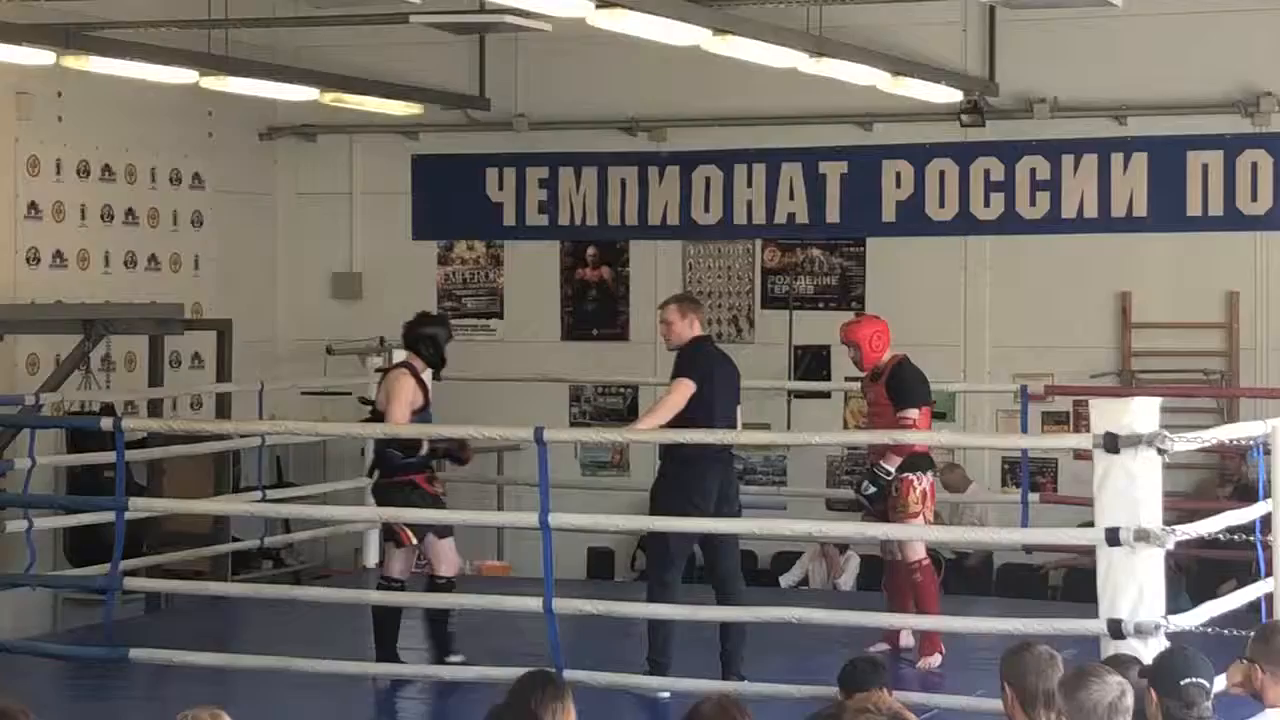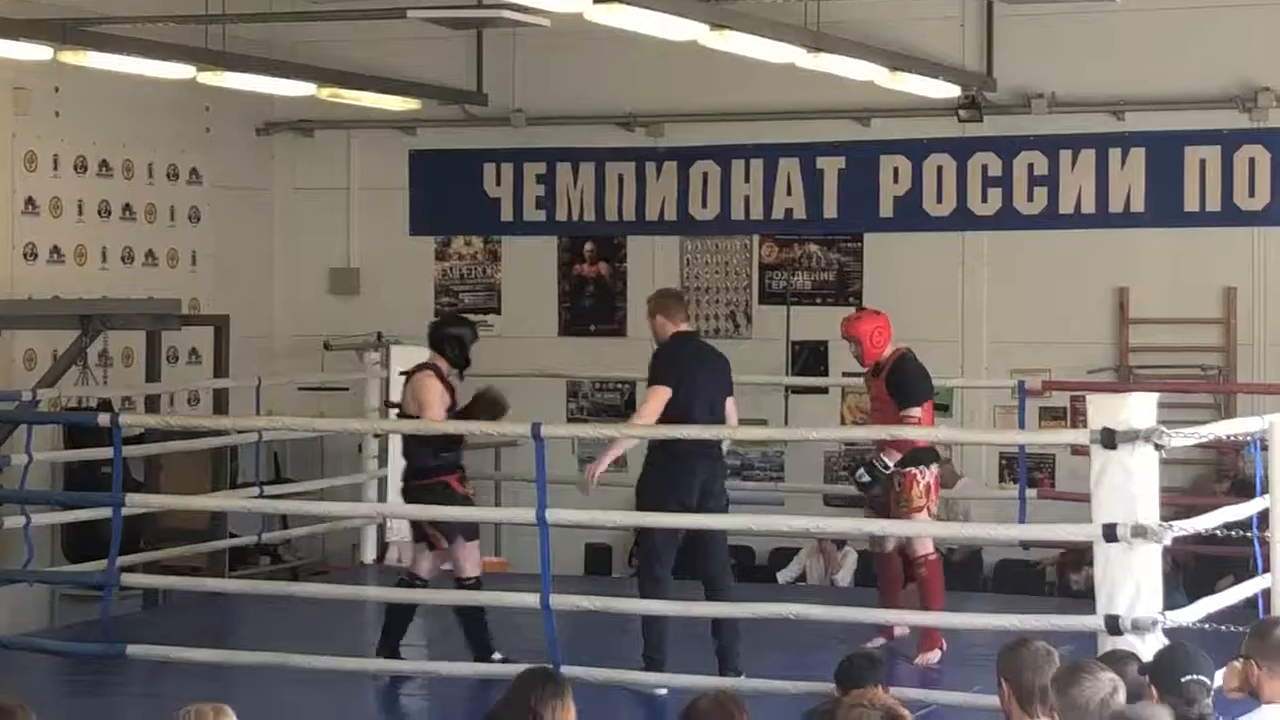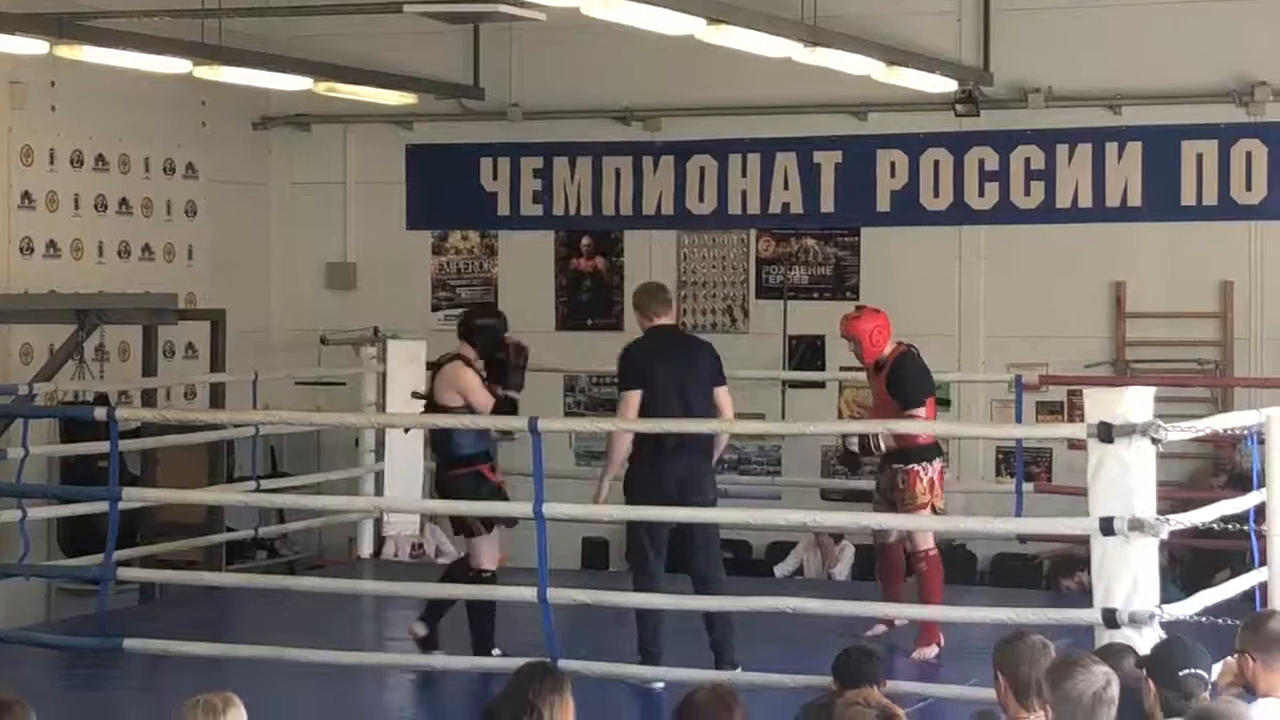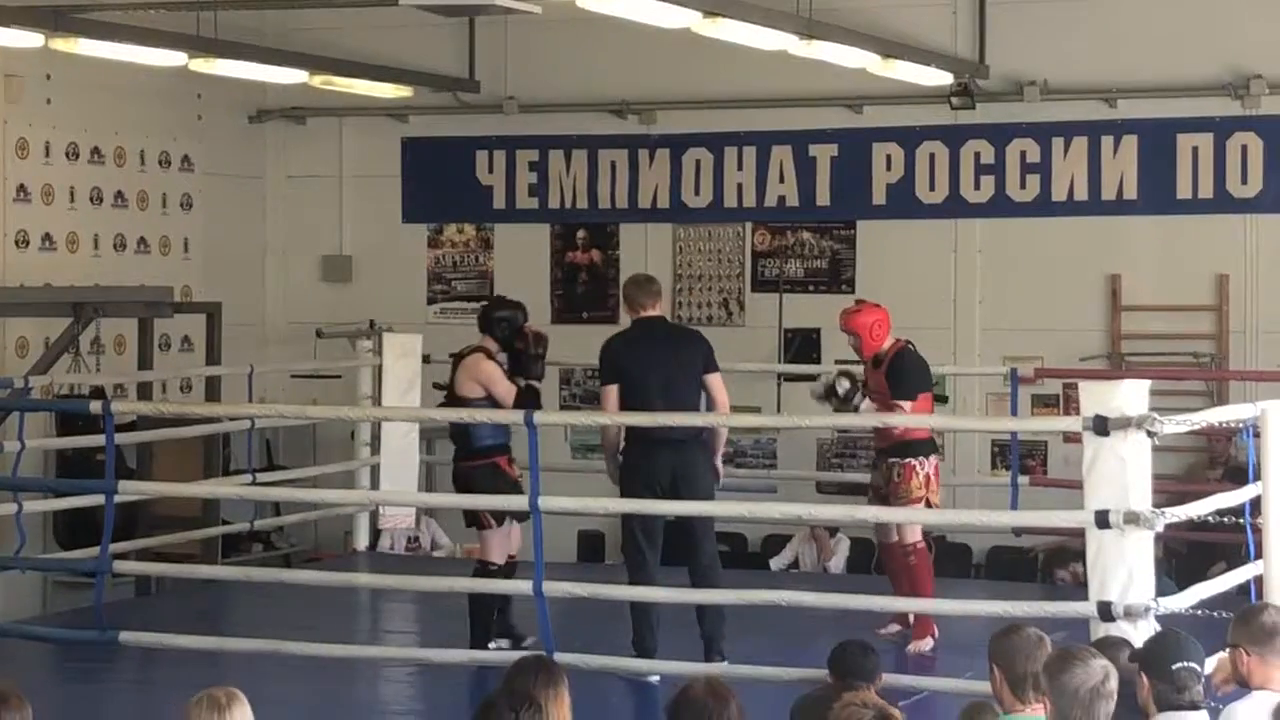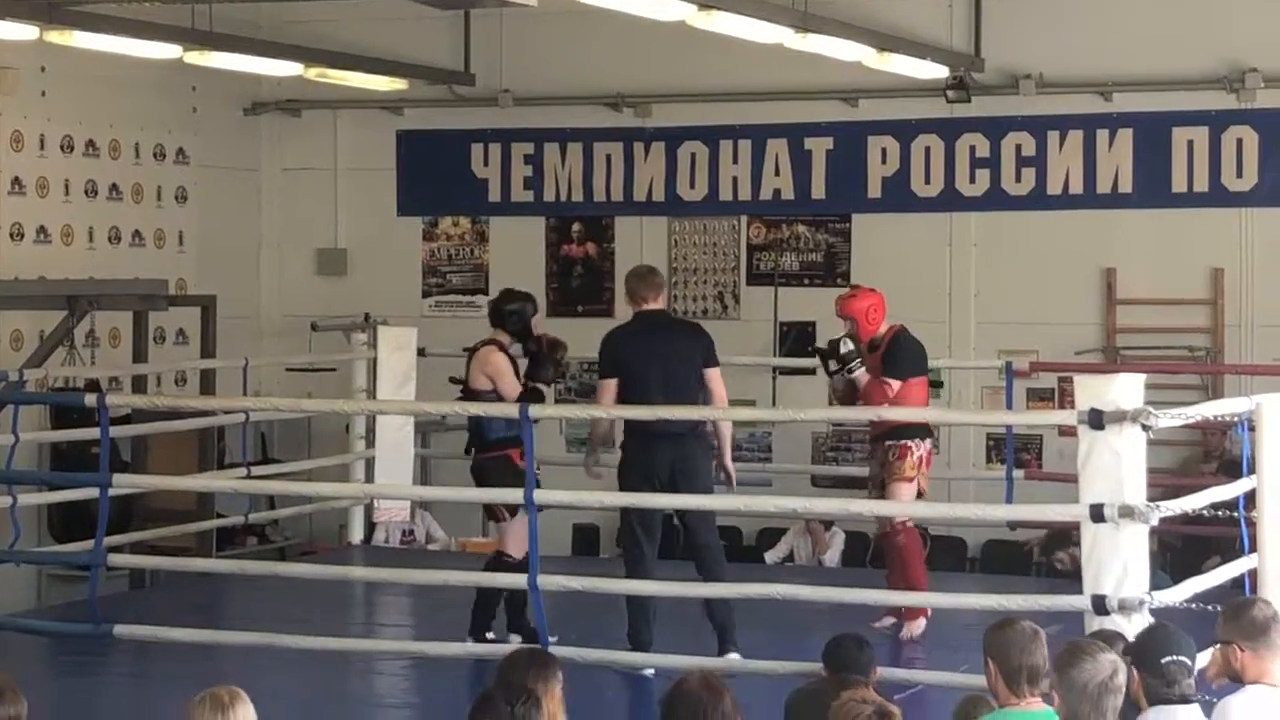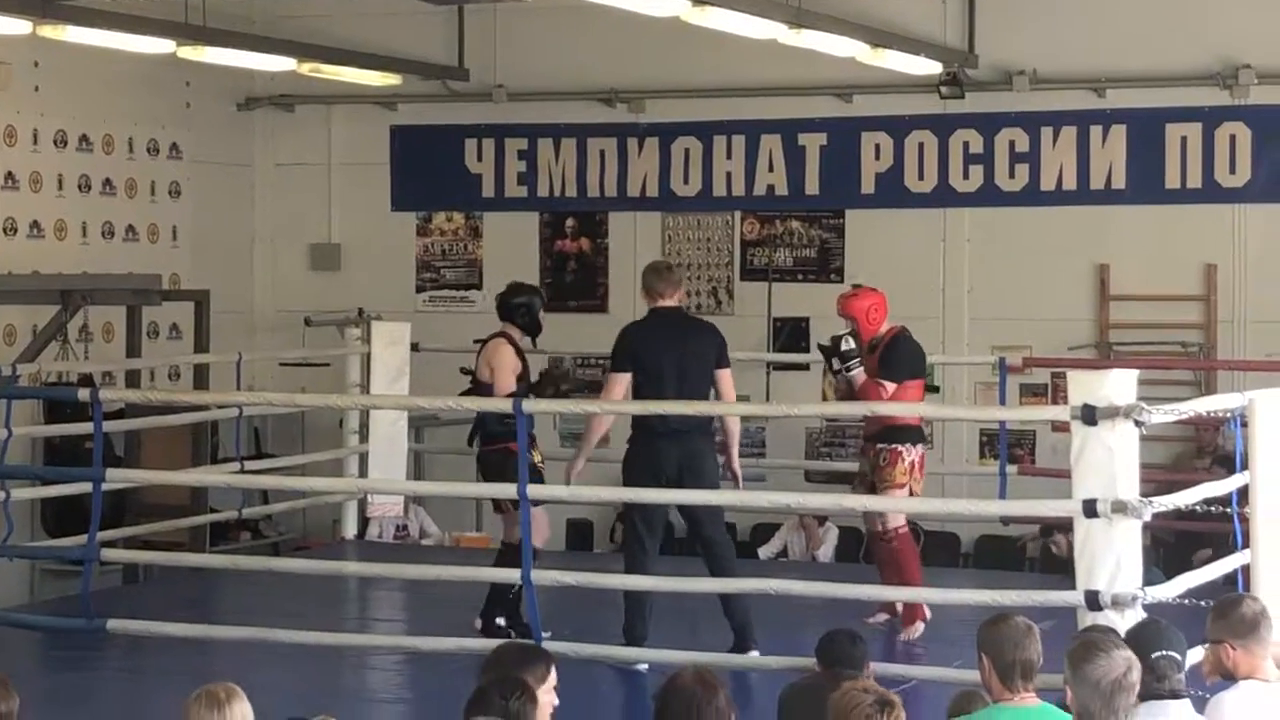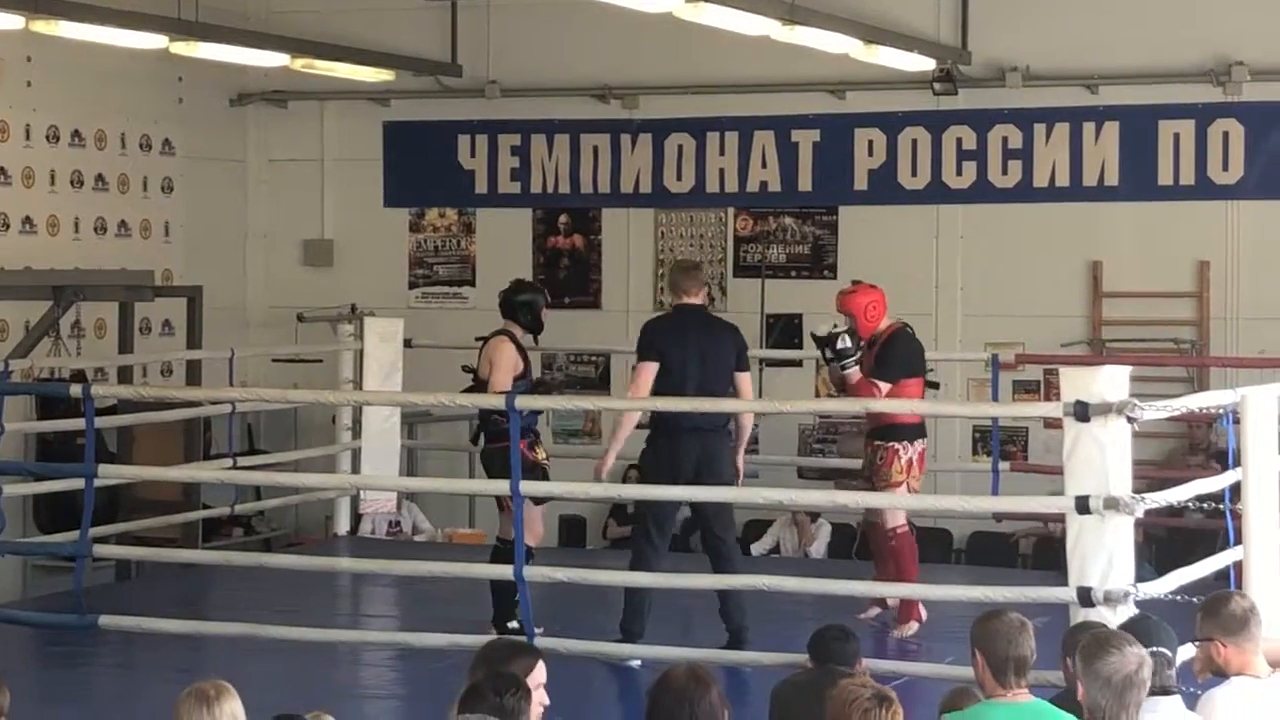
dt=0.2s
person 1, frame 1
left shoulder: (693, 356)
right shoulder: (726, 363)
left elbow: (675, 399)
left wrist: (633, 429)
left hip: (685, 474)
right hip: (722, 475)
left knee: (663, 576)
right knee: (727, 575)
left ankle: (659, 671)
right ankle: (734, 672)
person 1, frame 2
left shoulder: (669, 355)
right shoulder: (718, 359)
left elbow: (649, 414)
right elbow: (731, 424)
left wrist: (606, 456)
left hip: (669, 472)
right hip: (710, 473)
left knee: (655, 573)
right knee: (718, 572)
left ankle: (655, 669)
right ankle: (730, 666)
person 1, frame 3
left shoulder: (636, 353)
right shoulder: (703, 350)
left elbow: (626, 423)
right elbow: (726, 415)
left wrist: (606, 478)
left hip: (652, 468)
right hip: (696, 466)
left knee: (648, 567)
right knee: (708, 565)
left ankle: (651, 662)
right ankle: (726, 659)
person 1, frame 4
left shoulder: (616, 347)
right shoulder: (693, 340)
left elbow: (611, 417)
right elbow: (721, 404)
left wrist: (611, 459)
right wrist: (716, 454)
left hip: (644, 459)
right hip: (691, 456)
left knee: (642, 561)
right knee: (704, 555)
left ankle: (646, 656)
right ankle: (714, 651)
person 1, frame 5
left shoulder: (617, 340)
right shoulder: (694, 334)
left elbow: (605, 409)
right elbow: (719, 399)
left wrist: (593, 455)
right wrist: (725, 454)
left hip: (643, 453)
right hip: (690, 451)
left knee: (640, 555)
right knee: (706, 546)
left ankle: (641, 649)
right ankle: (727, 641)
person 1, frame 6
left shoulder: (633, 335)
right shoulder: (708, 333)
left elbow: (610, 402)
right elbow: (727, 399)
left wrist: (582, 455)
right wrist: (732, 454)
left hip: (650, 449)
right hip: (697, 449)
left knee: (640, 551)
right knee: (716, 544)
left ankle: (636, 643)
right ankle: (745, 638)
person 1, frame 7
left shoulder: (657, 330)
right shoulder: (729, 333)
left elbow: (638, 396)
right elbow: (746, 402)
left wrist: (611, 451)
right wrist: (738, 452)
left hip: (669, 445)
right hip: (715, 447)
left knee: (648, 546)
right knee: (723, 544)
left ankle: (632, 639)
right ankle: (739, 639)
person 2, frame 1
left shoulder: (905, 375)
right shoulder: (871, 378)
left elbow: (908, 433)
left wrist: (880, 473)
right wrist: (873, 474)
left hip: (909, 474)
right hip: (887, 474)
left knee: (912, 554)
right knee: (892, 554)
left ankle: (933, 642)
right ankle: (900, 631)
person 2, frame 2
left shoulder: (905, 369)
right shoulder: (876, 370)
left elbow: (911, 428)
left wrist: (877, 465)
right wrist: (874, 466)
left hip: (914, 467)
right hip: (891, 469)
left knee: (919, 549)
right knee: (883, 545)
left ankle: (933, 637)
right ankle: (892, 624)
person 2, frame 3
left shoulder: (906, 367)
right shoulder: (879, 366)
left elbow: (914, 427)
left wrist: (869, 444)
right wrist: (863, 443)
left hip: (917, 463)
right hip: (894, 462)
left knee: (920, 544)
right knee: (884, 535)
left ankle: (931, 632)
person 2, frame 4
left shoulder: (906, 362)
right shoulder: (874, 363)
right elbow: (875, 409)
left wrist: (855, 400)
right wrist: (842, 396)
left hip: (913, 457)
right hip: (887, 457)
left knee: (910, 538)
right knee: (887, 538)
left ankle: (926, 625)
right ankle: (906, 612)
person 2, frame 5
left shoulder: (902, 345)
right shoulder: (868, 348)
left elbow: (880, 397)
right elbow: (845, 400)
left wrist: (853, 363)
right wrist: (835, 367)
left hip: (909, 440)
right hip: (883, 442)
left knee: (898, 519)
right knee: (886, 526)
left ankle: (919, 603)
right ankle: (900, 603)
person 2, frame 6
left shoulder: (901, 347)
right shoulder: (872, 346)
left elbow: (875, 396)
right elbow: (851, 398)
left wrist: (851, 361)
right wrist: (837, 365)
left hip: (901, 443)
right hip: (877, 443)
left knee: (893, 524)
right knee: (875, 525)
left ankle: (916, 608)
right ankle: (893, 599)
person 2, frame 7
left shoulder: (899, 344)
right shoulder: (874, 342)
left elbow: (870, 396)
right elbow: (849, 389)
left wrist: (847, 359)
right wrist: (833, 357)
left hip: (900, 440)
right hip: (880, 438)
left knee: (893, 522)
right knee: (874, 519)
left ankle: (911, 608)
right ankle: (886, 593)
person 3, frame 1
left shoulder: (410, 378)
right shoulder: (404, 380)
right elbow: (397, 440)
left wrist: (439, 446)
right wrist: (441, 448)
left hip: (405, 485)
right hip: (407, 487)
left knee: (396, 574)
right knee: (446, 568)
left ankle: (385, 657)
right ankle: (444, 655)
person 3, frame 2
left shoulder: (432, 378)
right shoulder: (429, 382)
right elbow: (439, 440)
left wrist: (470, 415)
right wrist: (478, 420)
left hip: (433, 485)
right hip: (437, 487)
left knee: (419, 572)
right knee: (469, 572)
left ankle: (387, 651)
right ankle: (485, 656)
person 3, frame 3
left shoulder: (456, 367)
right shoulder: (461, 372)
left elbow: (481, 411)
right elbow: (500, 418)
left wrist: (498, 378)
right wrist: (512, 382)
left hip: (461, 473)
right hip: (470, 475)
left knee: (476, 558)
right knee: (486, 565)
left ankle: (428, 622)
right ankle: (483, 651)
person 3, frame 4
left shoulder: (476, 360)
right shoulder: (481, 364)
left elbow: (506, 400)
right elbow: (524, 409)
left wrist: (520, 368)
right wrist: (532, 371)
left hip: (483, 466)
right hip: (486, 469)
left knee: (509, 550)
right knee: (494, 559)
left ankle: (503, 631)
right ankle: (480, 643)
person 3, frame 5
left shoulder: (495, 353)
right shoulder: (493, 356)
left elbow: (514, 401)
right elbow: (523, 406)
left wrist: (538, 368)
right wrist: (544, 373)
left hip: (505, 459)
right hip: (502, 461)
left knee: (520, 545)
right knee: (512, 550)
left ankle: (519, 627)
right ankle: (479, 631)
person 3, frame 6
left shoulder: (505, 347)
right shoulder: (502, 349)
right elbow: (506, 407)
left wrist: (539, 389)
left hip: (510, 452)
right hip: (506, 453)
left knee: (516, 539)
right knee: (536, 536)
left ankle: (510, 619)
right ankle: (492, 615)
person 3, frame 7
left shoulder: (506, 344)
right shoulder: (504, 347)
right elbow: (498, 406)
left wrist: (535, 395)
left hip: (515, 450)
right hip: (510, 451)
left knee: (511, 537)
right knee: (527, 538)
left ankle: (505, 617)
right ankle: (504, 622)
